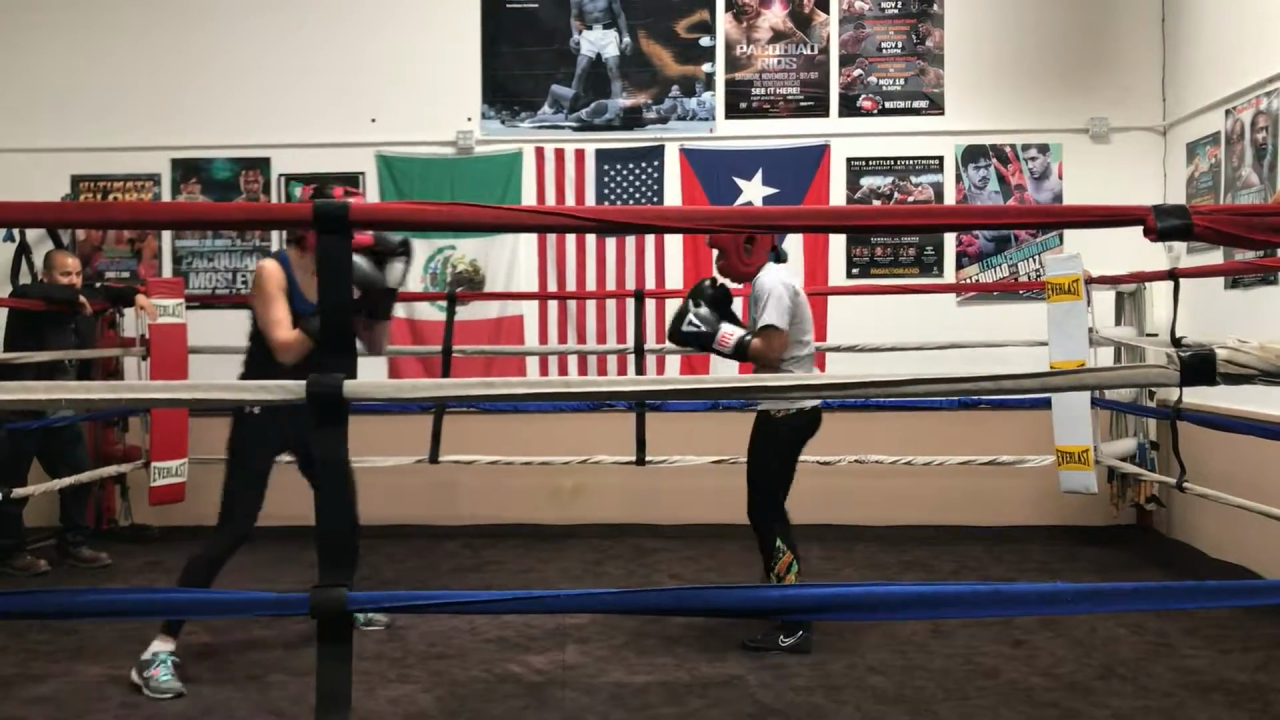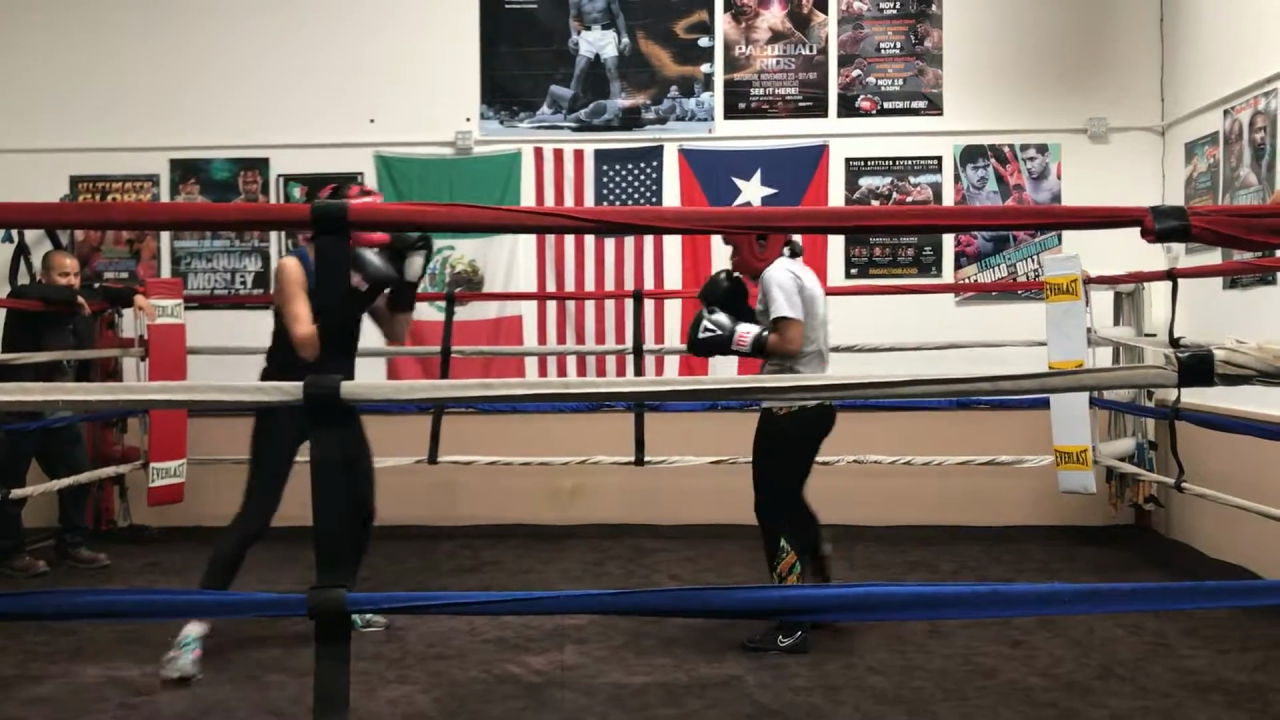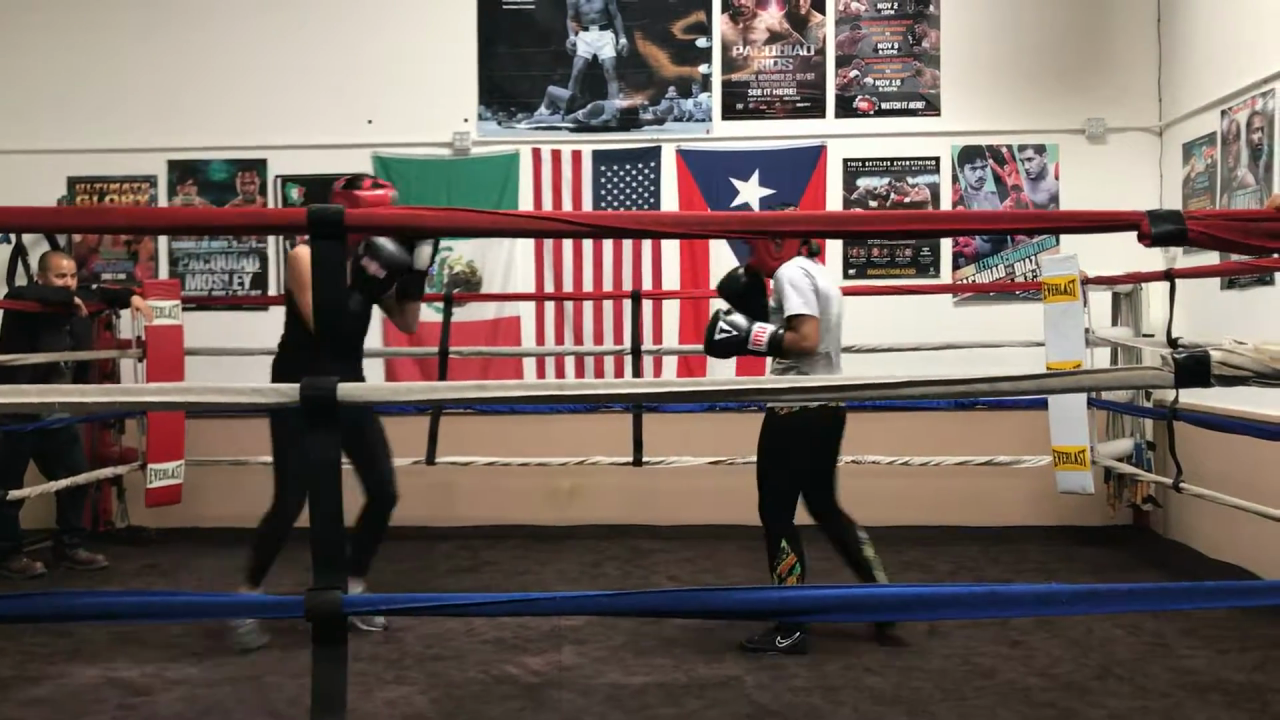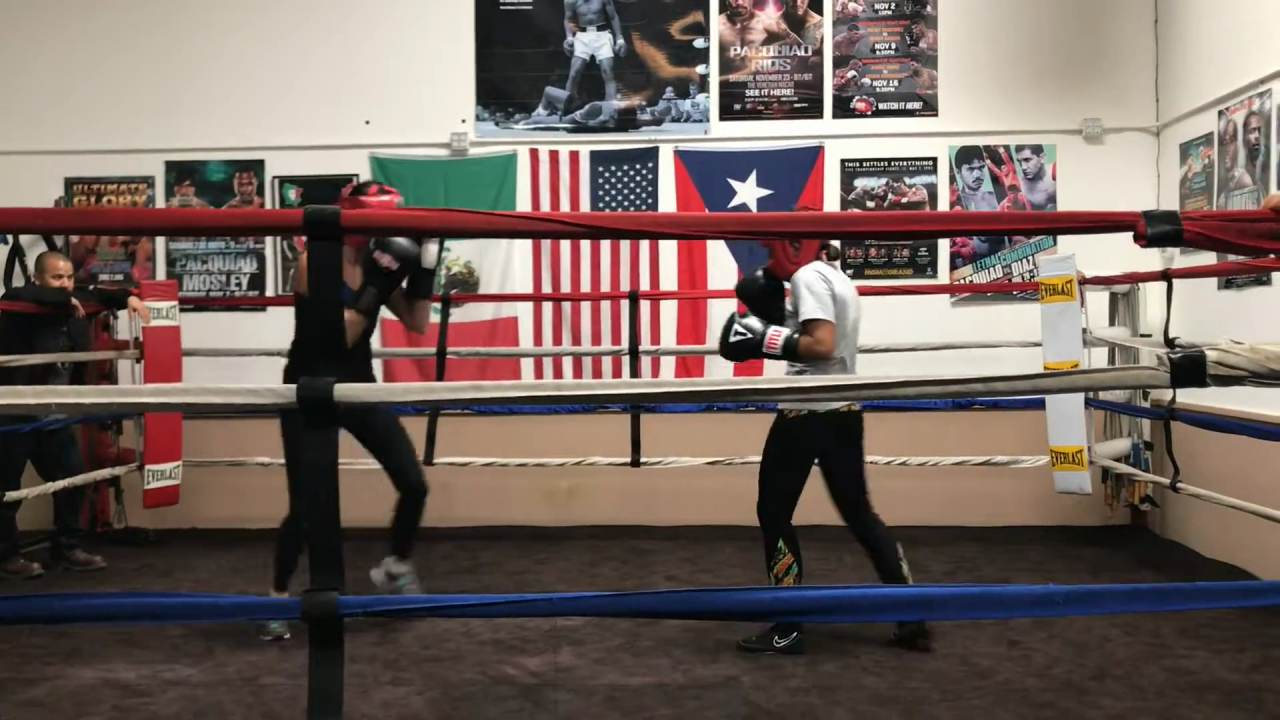
dt=0.1s
person 1, frame 1
right shoulder: (272, 270)
left elbow: (376, 343)
right elbow: (284, 351)
left wrist: (382, 288)
left hip: (314, 411)
right hip: (263, 410)
left knee: (342, 518)
right knee: (233, 530)
right ankle: (160, 650)
person 1, frame 2
left shoulder: (359, 267)
right shoulder: (293, 267)
left elbow: (398, 335)
right elbow: (306, 345)
left wrist: (405, 281)
right wrist: (350, 300)
right hip: (286, 400)
left knee: (360, 509)
right knee: (255, 516)
right ankle: (194, 628)
person 1, frame 3
left shoulder: (366, 256)
right shoulder: (305, 257)
left elbow: (408, 323)
left wrist: (414, 270)
right wrist: (361, 289)
left hip: (346, 385)
right hip: (296, 386)
left knee: (383, 493)
right knee: (288, 505)
left ankle: (353, 591)
right ankle: (249, 596)
person 1, frame 4
left shoulder: (375, 259)
right shoulder: (314, 259)
left elbow: (417, 324)
right elbow: (340, 332)
left wrist: (422, 270)
right wrist: (374, 286)
left hip: (359, 386)
left knee: (415, 485)
right knee: (305, 509)
left ankle: (395, 567)
right ankle: (279, 598)
person 2, frame 1
left shoulder: (769, 282)
right shoulder: (773, 279)
left elbow: (769, 351)
right elbow: (762, 341)
left wrist: (715, 334)
right wrist: (720, 318)
left hip: (784, 411)
right hip: (800, 408)
left knee: (764, 513)
right knee: (769, 503)
left ankle: (794, 627)
right ankle: (785, 590)
person 2, frame 2
left shoulder: (777, 275)
right shoulder: (797, 272)
left elbow: (789, 344)
left wrist: (733, 335)
right wrist: (739, 315)
left hip: (789, 408)
right hip: (814, 405)
left knee: (772, 513)
right knee: (789, 502)
left ankle: (793, 626)
person 2, frame 3
left shoulder: (790, 272)
right shoulder: (818, 272)
left elbow: (804, 340)
left wrist: (749, 332)
right wrist: (754, 310)
left hip: (795, 410)
right hip: (829, 407)
left knee: (776, 517)
right knee: (825, 508)
left ankle: (789, 629)
person 2, frame 4
left shoulder: (808, 276)
right shoulder: (837, 278)
left elbow: (821, 345)
left wrist: (764, 337)
right wrist: (772, 315)
left hip: (805, 413)
right hip: (844, 411)
left knee: (773, 515)
right knee: (859, 512)
left ankle: (787, 628)
right ankle: (912, 615)
person 3, frame 1
left shoulder: (83, 299)
right shoulder: (27, 299)
left elbow: (106, 293)
right elbow: (27, 293)
left wrist: (135, 295)
right wrist: (72, 297)
left hip: (62, 411)
left knee: (80, 475)
left ankle: (73, 545)
person 3, frame 2
left shoulder: (81, 299)
left elbow: (104, 293)
left wrist: (133, 295)
right wrist: (70, 297)
left knee: (78, 476)
left ankle: (71, 545)
person 3, frame 3
left shoulder: (78, 300)
left elbow: (101, 294)
left wrist: (130, 296)
right wrist: (67, 300)
left knee: (76, 477)
left ankle: (69, 547)
person 3, frame 4
left shoulder: (75, 301)
left elbow: (99, 295)
left wrist: (128, 297)
right wrist: (63, 300)
left hip: (55, 414)
left knee: (73, 478)
left ankle: (66, 548)
